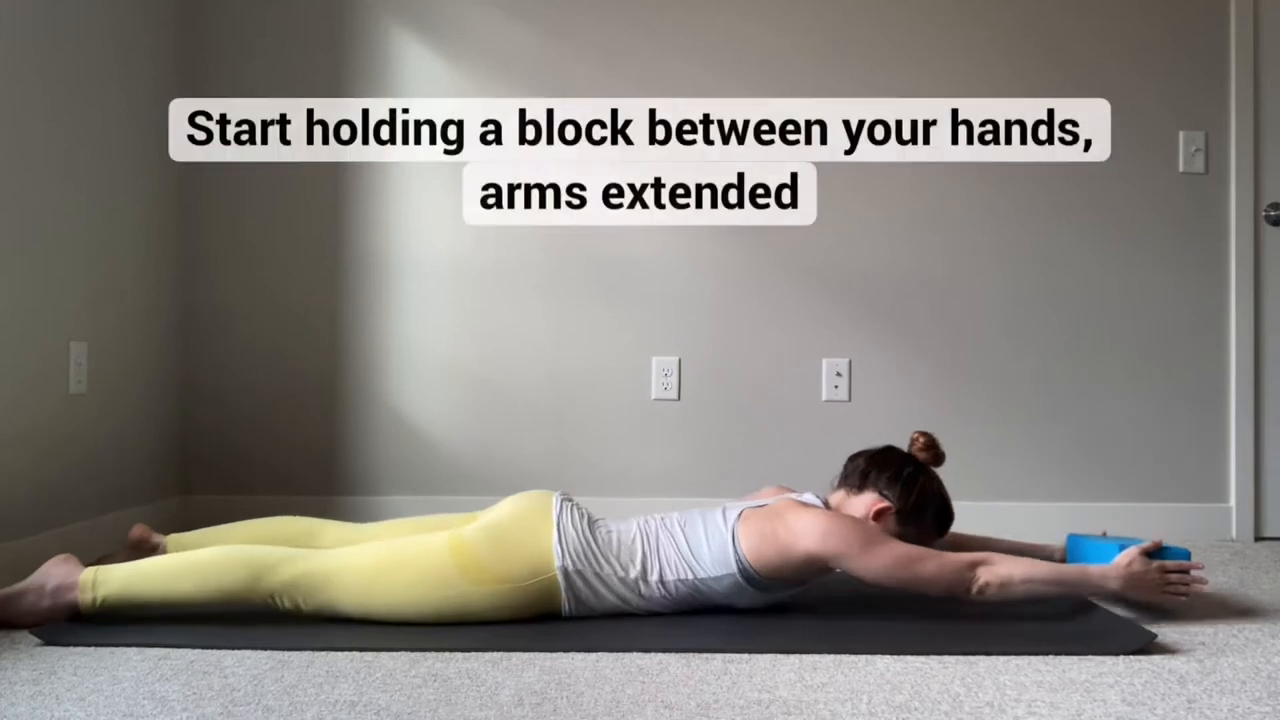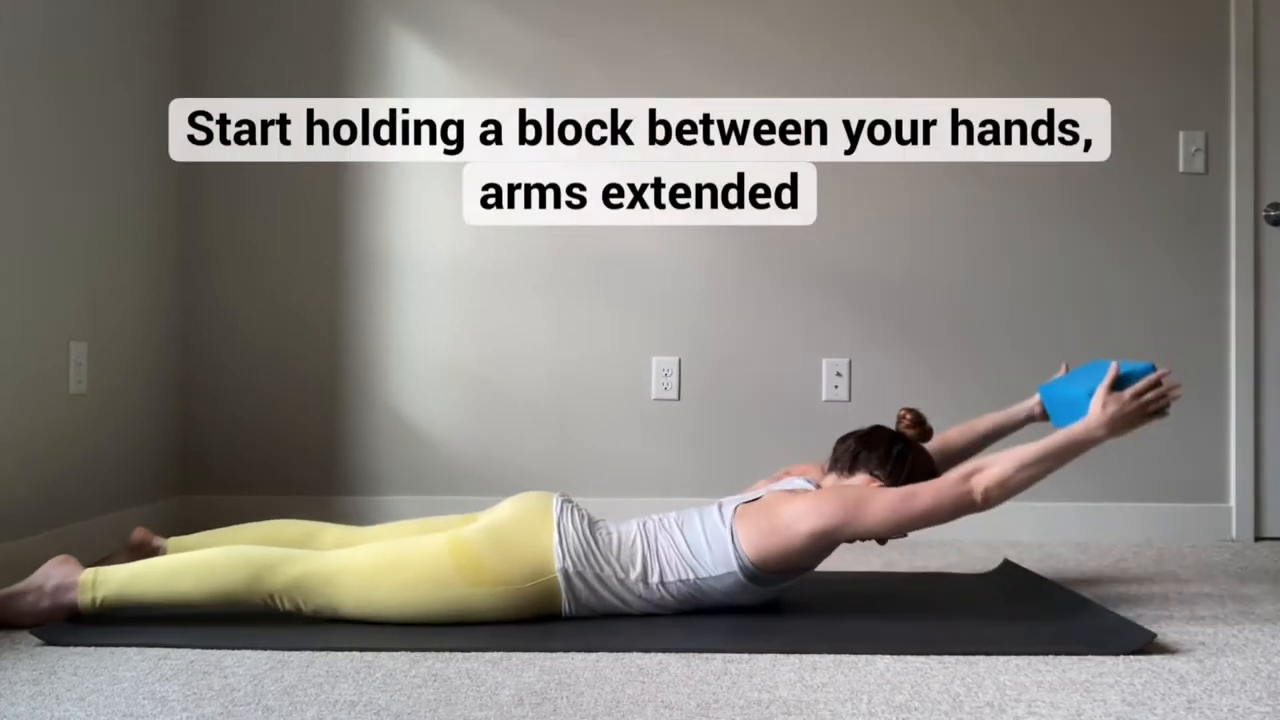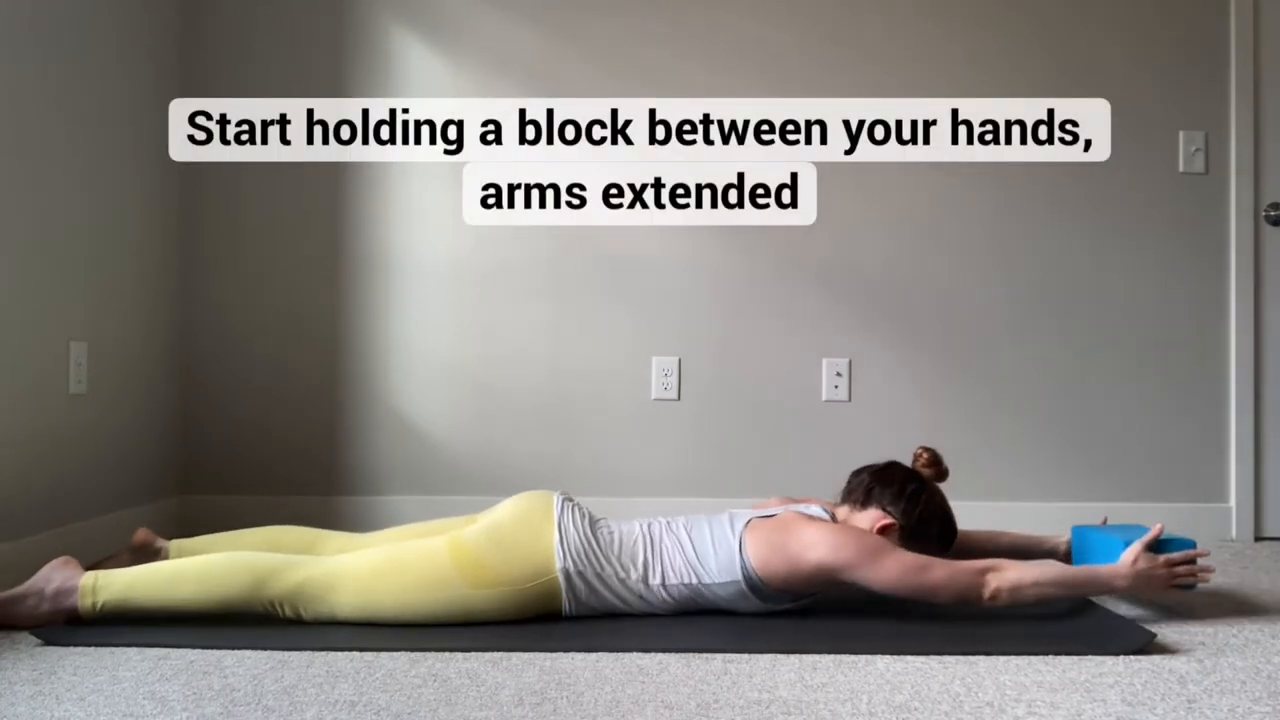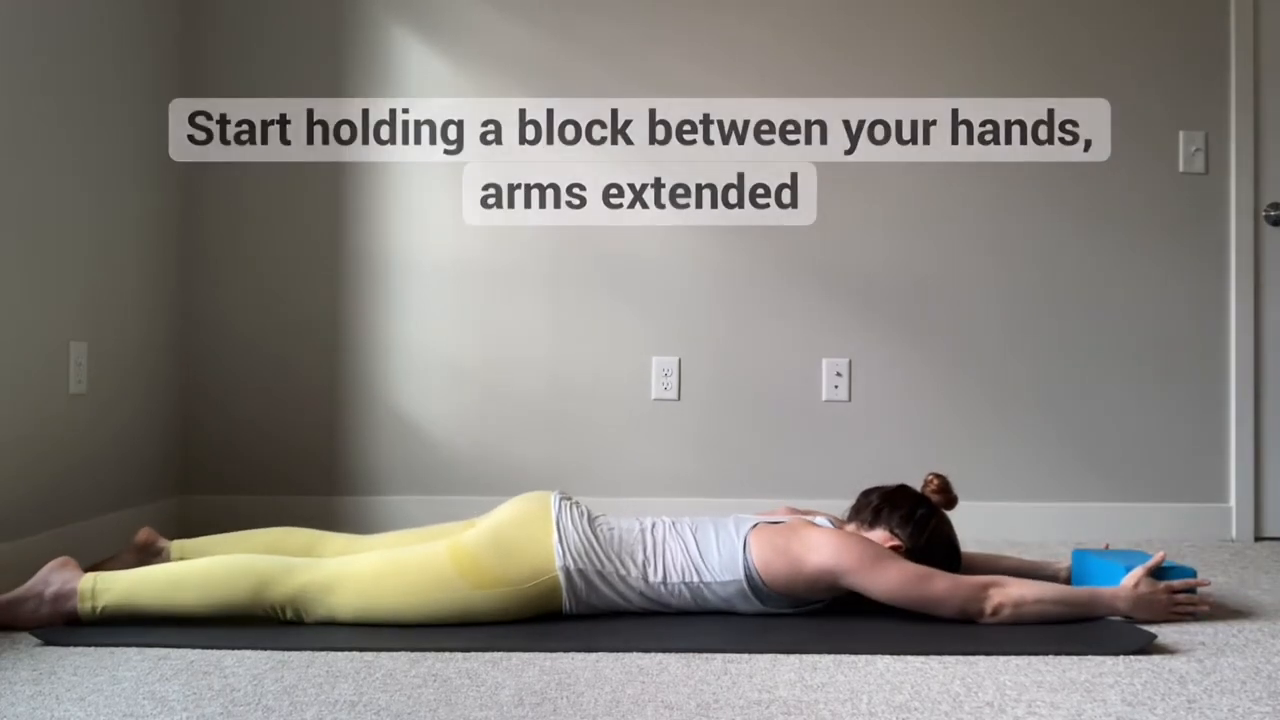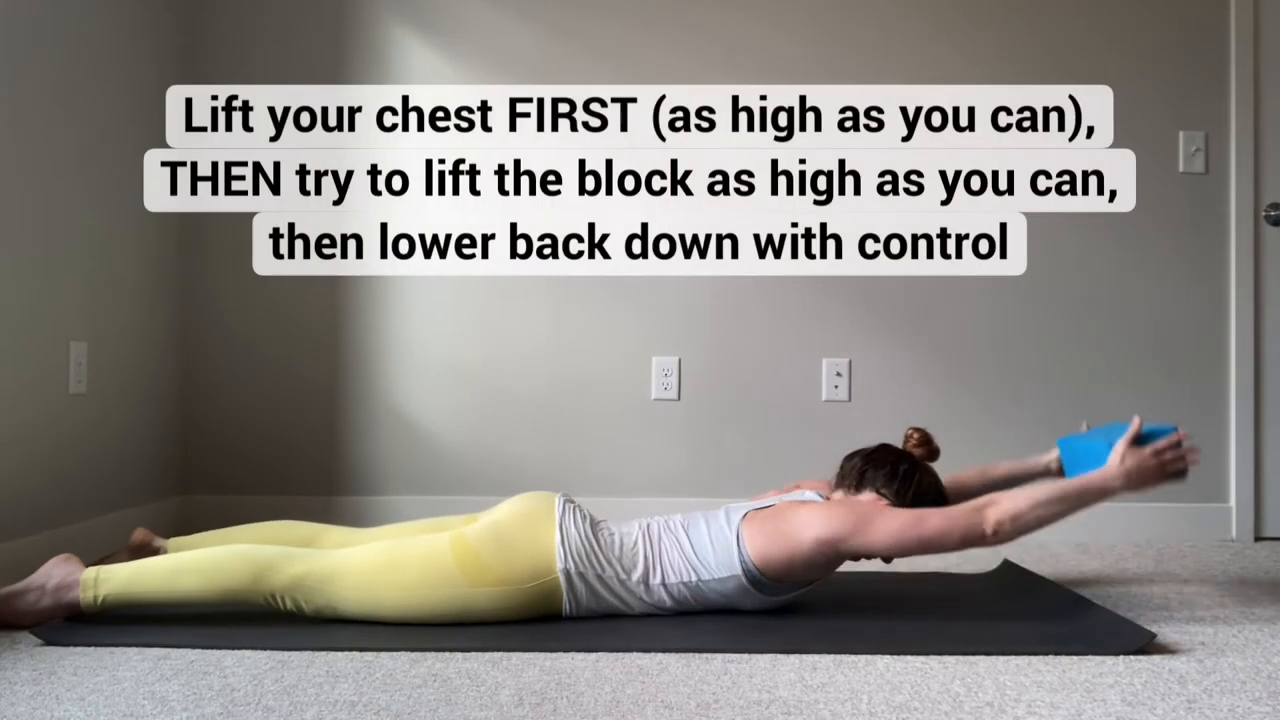
dt=1s
person 1, frame 1
left shoulder: (807, 504)
right shoulder: (823, 536)
left elbow: (945, 539)
right elbow: (965, 578)
left wrist: (1075, 557)
right wrist: (1106, 580)
left hip: (540, 526)
right hip: (537, 566)
left knee: (338, 541)
right knee: (309, 581)
left ankle: (164, 546)
person 1, frame 2
left shoulder: (810, 479)
right shoulder: (822, 515)
left elbow: (927, 459)
right elbow: (968, 494)
left wrist: (1034, 407)
right wrist: (1095, 430)
left hip: (539, 530)
right hip: (539, 570)
left knee: (336, 541)
right knee: (306, 585)
left ankle: (162, 550)
person 1, frame 3
left shoulder: (811, 511)
right shoulder: (830, 548)
left elbow: (951, 539)
right elbow: (977, 586)
left wrist: (1072, 542)
right wrist: (1114, 580)
left hip: (543, 529)
right hip: (543, 568)
left knee: (335, 553)
right knee: (309, 589)
left ankle: (165, 551)
person 1, frame 4
left shoulder: (820, 526)
right shoulder: (833, 555)
left elbow: (953, 555)
right elbow: (975, 601)
left wrist: (1076, 563)
right wrist: (1116, 603)
left hip: (546, 529)
right hip: (544, 564)
left knee: (344, 555)
right knee: (313, 593)
left ankle: (163, 554)
person 1, frame 5
left shoulder: (820, 494)
right shoulder: (833, 529)
left elbow: (945, 491)
right elbow: (977, 527)
left wrist: (1062, 457)
right wrist: (1111, 483)
left hip: (544, 529)
right hip: (545, 569)
left knee: (337, 548)
right knee: (307, 587)
left ankle: (157, 552)
